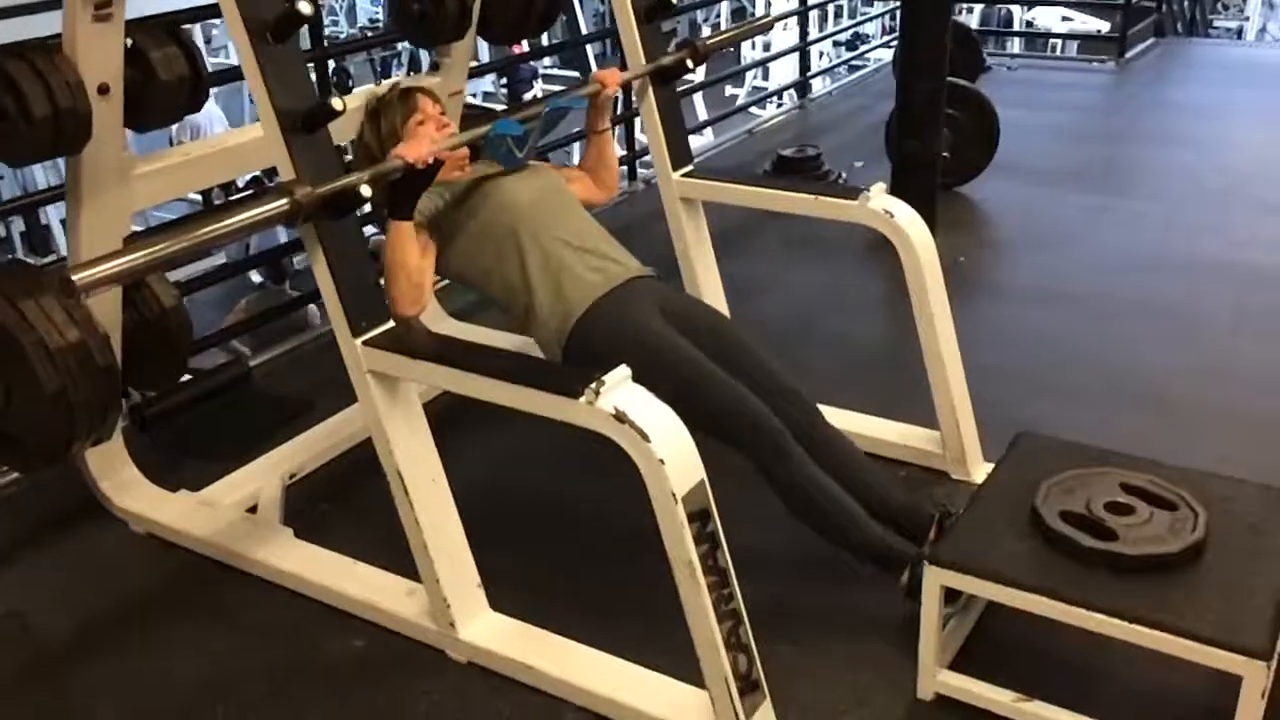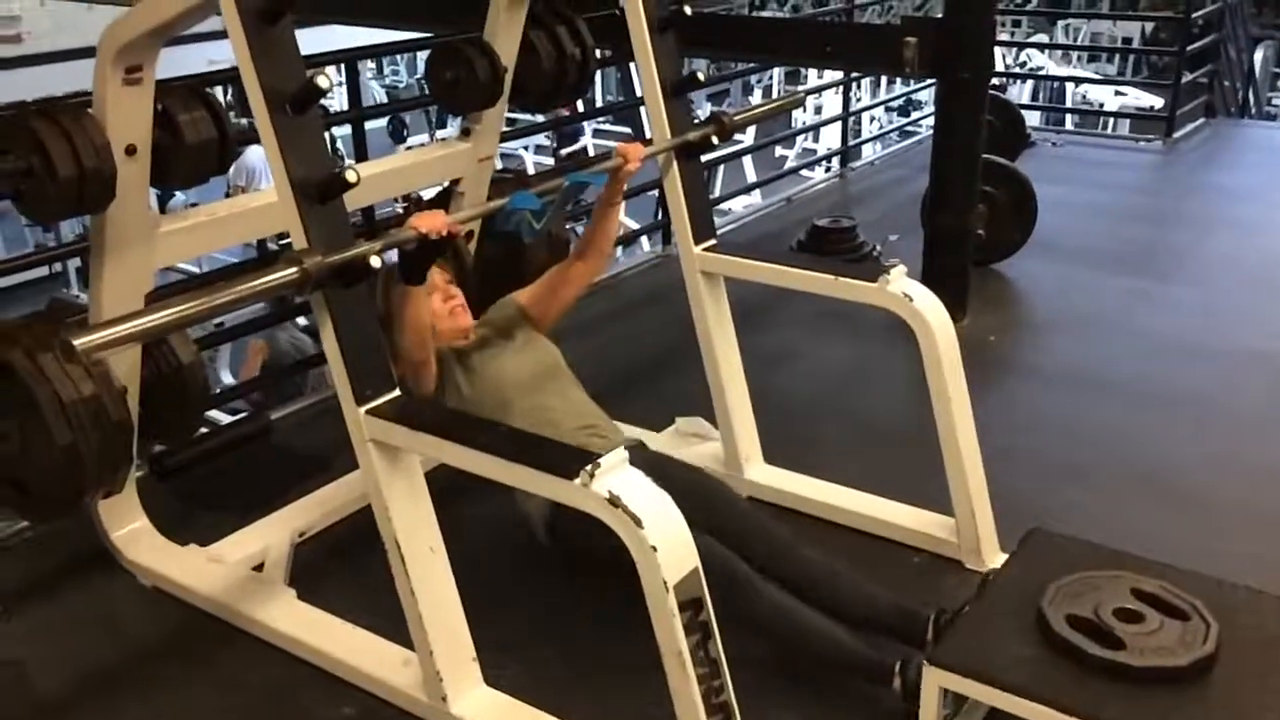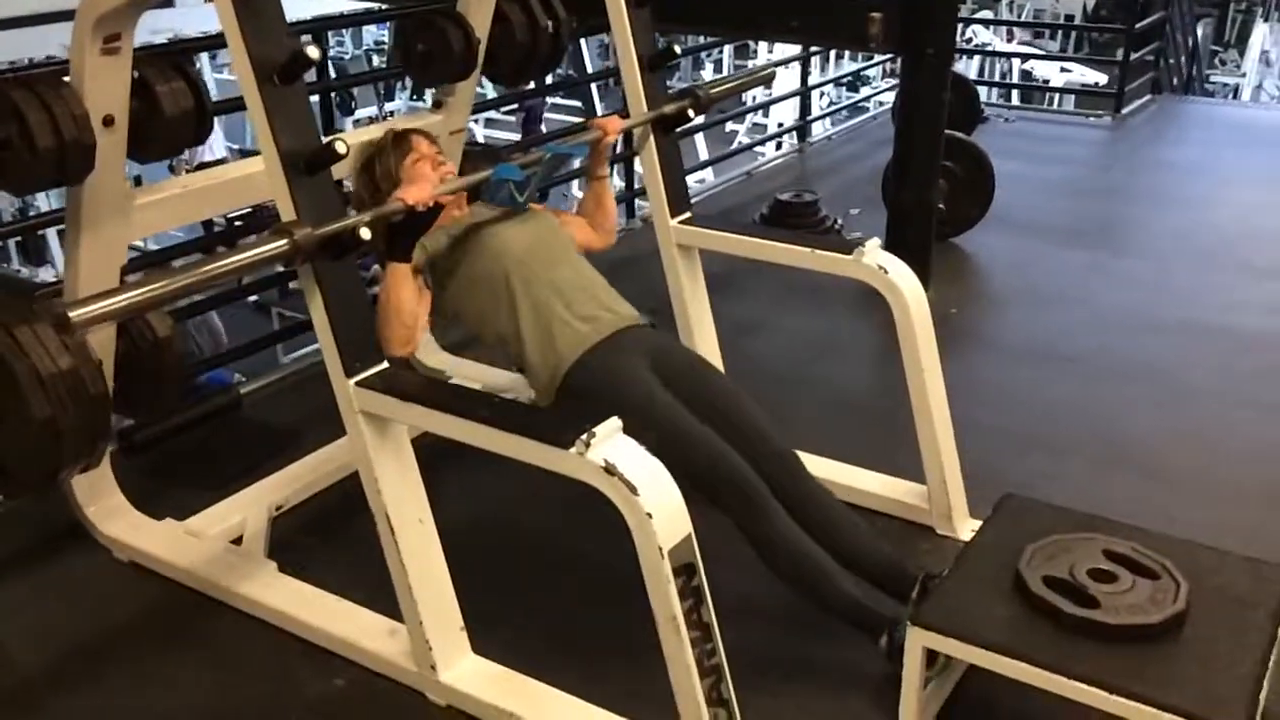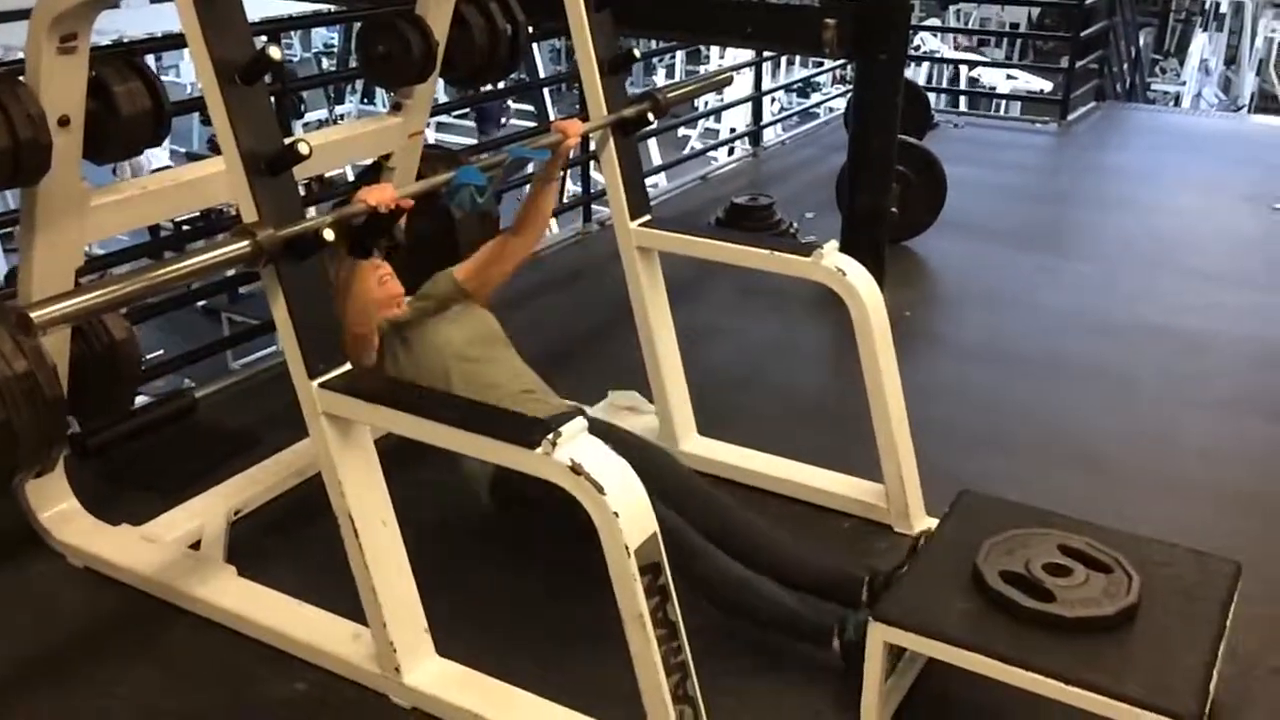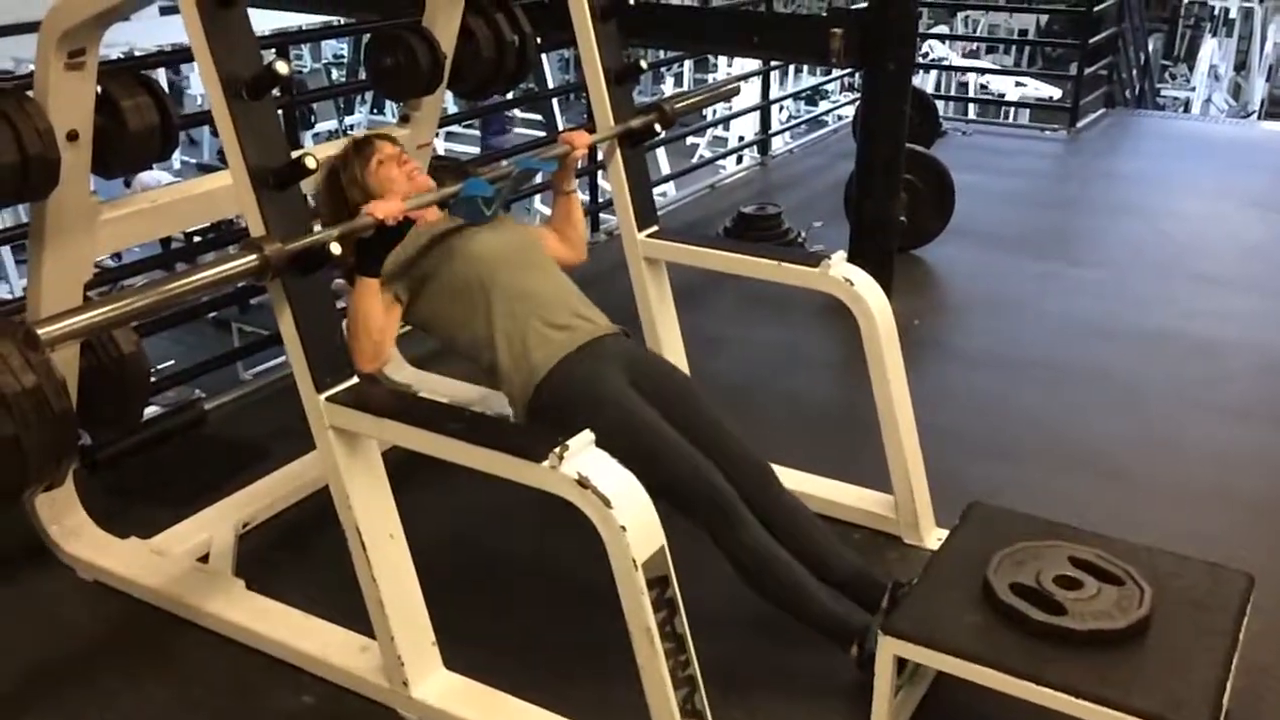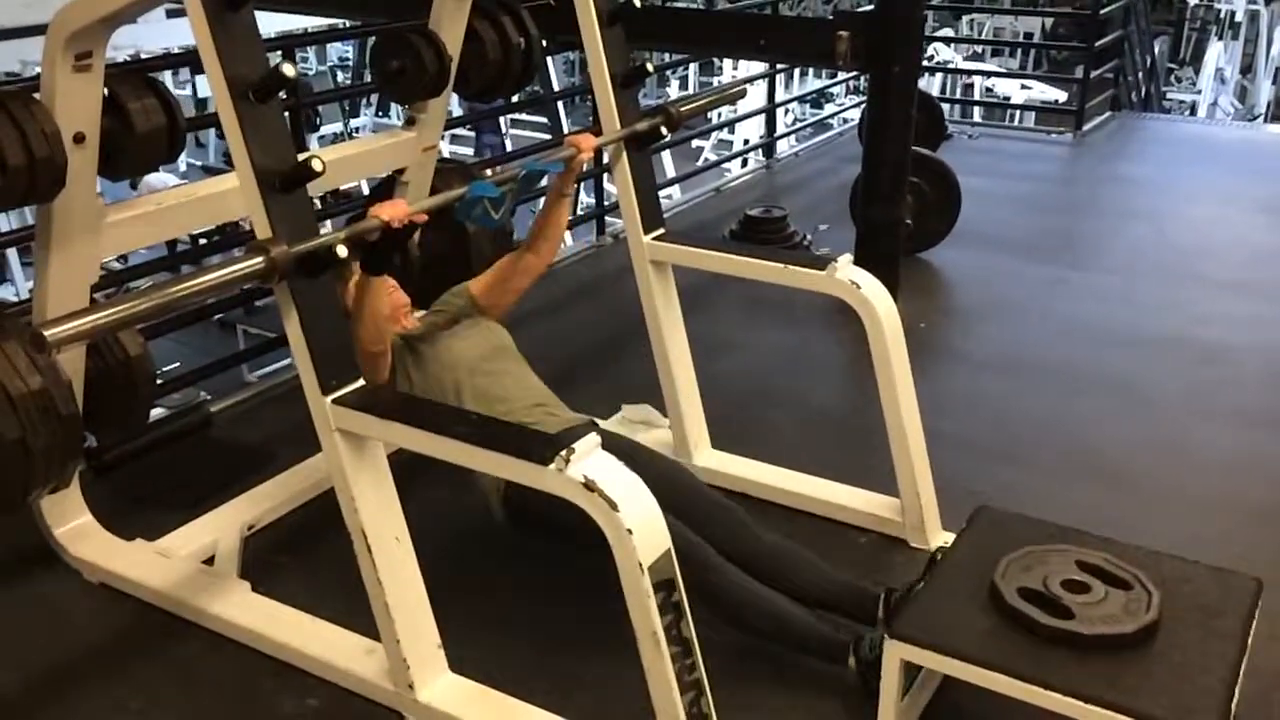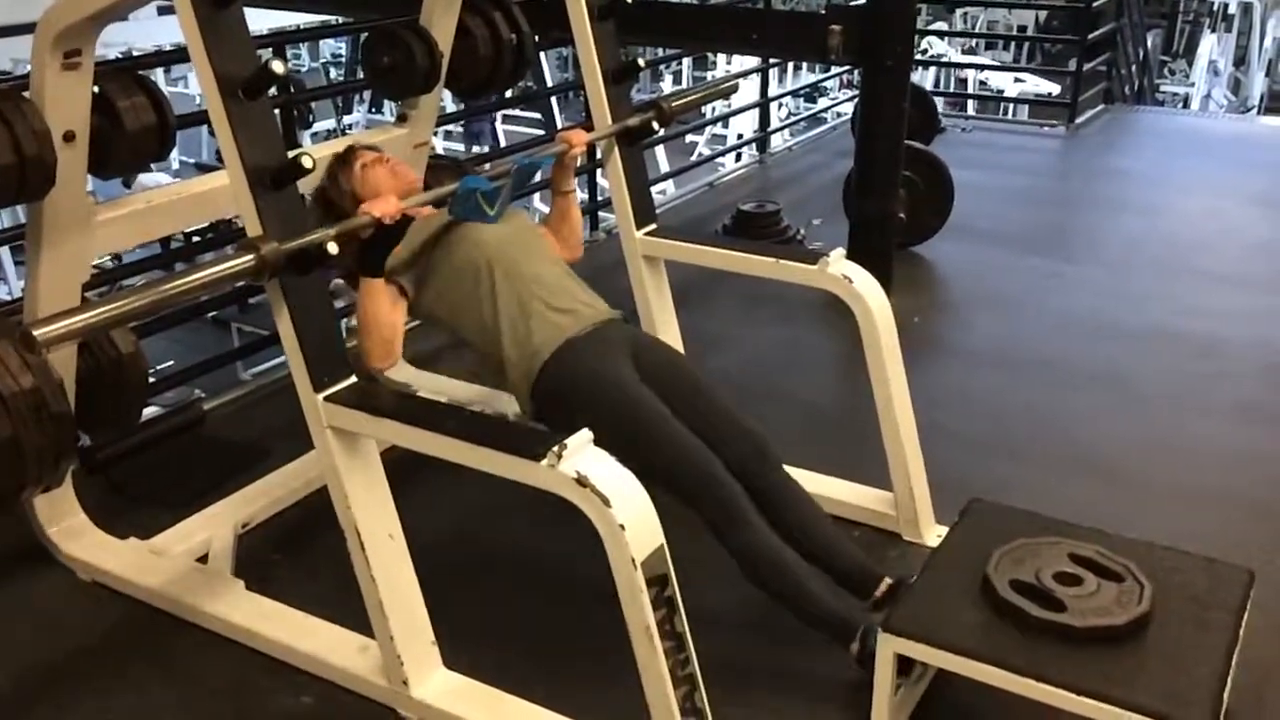
dt=0.7s
person 1, frame 1
left shoulder: (502, 168)
right shoulder: (430, 211)
left elbow: (599, 186)
right elbow: (407, 305)
left wrist: (598, 112)
right wrist: (401, 198)
left hip: (646, 292)
right hip: (594, 327)
left knee: (794, 411)
right knee: (760, 433)
left ankle: (927, 524)
right ankle: (910, 565)
person 1, frame 2
left shoulder: (504, 327)
right shoulder: (437, 378)
left elbow: (586, 267)
right elbow: (414, 351)
left wrist: (612, 192)
right wrist: (412, 263)
left hip: (629, 459)
left knee: (770, 543)
right knee: (726, 576)
left ankle: (928, 625)
right ankle: (898, 672)
person 1, frame 3
left shoulder: (500, 209)
right shoulder: (427, 252)
left elbow: (598, 231)
right elbow: (400, 344)
left wrist: (598, 158)
right wrist: (400, 237)
left hip: (645, 342)
right hip: (587, 374)
left knee: (780, 467)
right knee: (740, 491)
left ankle: (912, 586)
right ankle: (890, 626)
person 1, frame 4
left shoulder: (439, 299)
right shoulder: (380, 351)
left elbow: (520, 239)
right elbow: (357, 329)
left wrist: (552, 164)
right wrist: (359, 230)
left hip: (569, 422)
left knee: (712, 510)
right knee: (672, 540)
left ankle: (865, 589)
right ankle: (840, 633)
person 1, frame 5
left shoulder: (476, 218)
right shoulder: (400, 263)
left elbow: (572, 247)
right elbow: (369, 360)
left wrist: (566, 171)
right wrist: (368, 252)
left hip: (617, 350)
right hip: (562, 382)
left knee: (753, 479)
right knee: (716, 503)
left ankle: (882, 596)
right ankle: (862, 637)
person 1, frame 6
left shoulder: (455, 311)
right shoulder: (393, 363)
left elbow: (534, 256)
right elbow: (369, 350)
left wrist: (565, 178)
left hip: (584, 434)
left knee: (729, 525)
right knee: (690, 556)
left ankle: (878, 605)
right ankle: (857, 650)
person 1, frame 7
left shoulder: (468, 213)
right shoulder: (400, 254)
left elbow: (566, 245)
right elbow: (379, 359)
left wrist: (564, 170)
right wrist: (369, 252)
left hip: (617, 336)
right hip: (565, 367)
left knee: (757, 462)
right knee: (719, 495)
left ankle: (876, 587)
right ankle: (862, 633)
